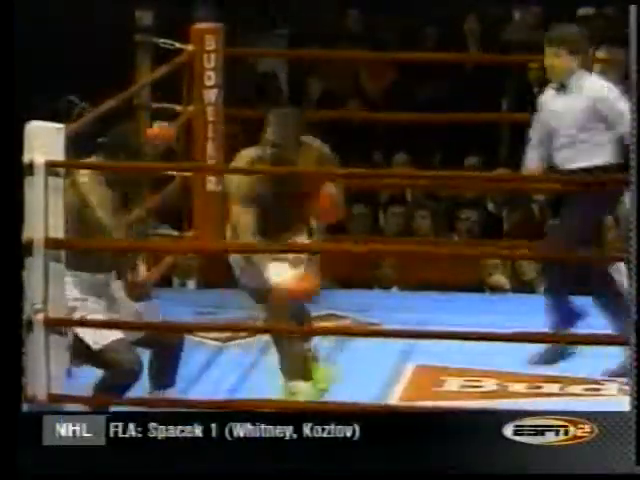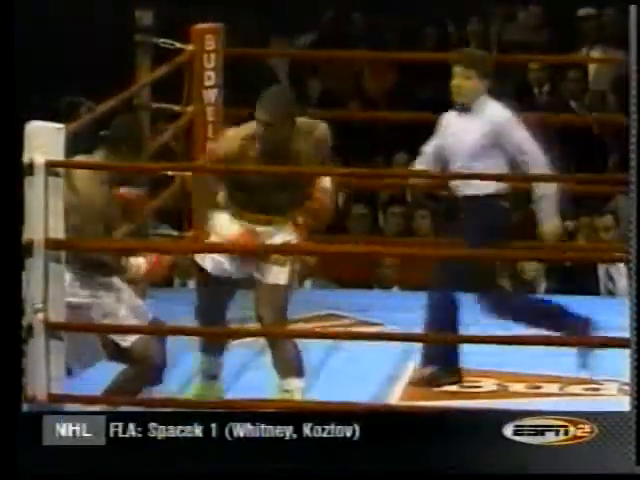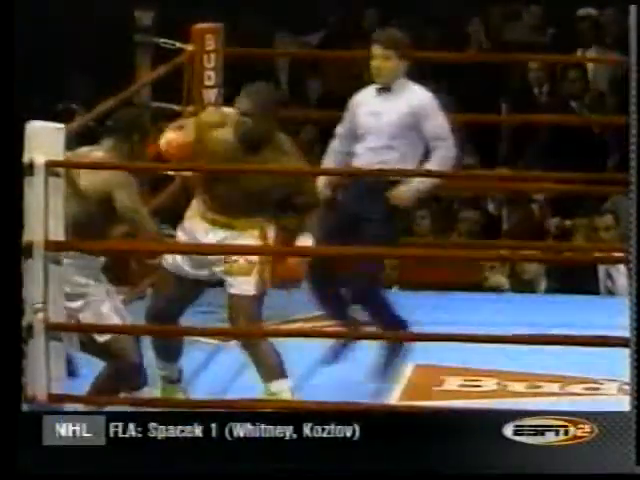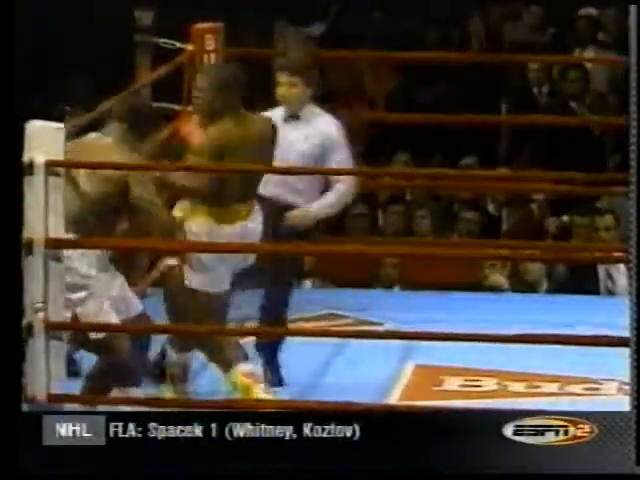
dt=0.2s
person 1, frame 1
left shoulder: (597, 91)
right shoulder: (548, 98)
left elbow: (634, 132)
right elbow: (539, 140)
right wrist: (531, 168)
left hip: (593, 180)
left knee: (552, 252)
right knee: (592, 271)
left ankle: (564, 327)
right ankle: (630, 338)
person 1, frame 2
left shoulder: (498, 117)
right shoulder: (449, 121)
left elbow: (536, 163)
right elbow: (430, 157)
left wrist: (548, 215)
right wrist: (417, 175)
left hip: (484, 210)
right hip: (468, 208)
left knee: (444, 279)
right knee: (487, 292)
left ankle: (439, 364)
right ankle: (571, 325)
person 1, frame 3
left shoulder: (420, 100)
right shoulder: (361, 99)
left elbow: (445, 149)
right elbow: (342, 141)
left wrist: (415, 186)
right wrist: (326, 175)
left hip: (388, 193)
right hip: (352, 188)
left knee: (363, 277)
right knee: (318, 265)
left ankle: (394, 332)
right ankle: (349, 327)
person 1, frame 4
left shoulder: (327, 129)
right shoulder: (265, 122)
left elbow: (345, 186)
left wrist: (312, 212)
left hip: (294, 220)
right hip: (257, 210)
left knee: (275, 301)
left ankle: (269, 365)
person 2, frame 1
left shoulder: (316, 153)
right shoulder: (244, 171)
left elbow: (330, 193)
right elbow: (247, 236)
left wrist: (331, 193)
right wrist: (277, 278)
left hip: (291, 240)
right hip: (252, 247)
left knee: (282, 320)
right knee: (281, 305)
left ankle: (300, 402)
right ankle: (308, 359)
person 2, frame 2
left shoulder: (315, 136)
right shoulder: (232, 144)
right elbow: (200, 185)
left wrist: (324, 189)
right wrist: (225, 228)
left hip: (280, 231)
right hip: (234, 224)
left knee: (272, 321)
right knee: (208, 314)
left ankle: (295, 401)
right ankle: (209, 382)
person 2, frame 3
left shoulder: (288, 164)
right shoulder: (212, 122)
left elbow: (301, 211)
right elbow: (178, 131)
right wrist: (171, 139)
left hip: (246, 238)
right hip: (199, 225)
left knee: (247, 330)
right knee: (159, 314)
left ankle: (285, 401)
right ankle: (170, 389)
person 2, frame 4
left shoulder: (226, 135)
left elbow: (199, 184)
left hip: (219, 228)
right hip: (221, 220)
left knee: (202, 322)
left ankle: (253, 388)
person 3, frame 1
left shoulder: (100, 178)
right shoulder: (89, 183)
right elbow: (117, 240)
right wrist: (135, 277)
left hip: (102, 284)
right hip: (75, 289)
left knee: (171, 338)
right knee: (127, 365)
person 3, frame 2
left shoulder: (84, 171)
right shoulder: (91, 187)
right elbow: (91, 256)
right wrist: (137, 267)
left hip: (98, 280)
right hip: (82, 286)
left knee: (153, 333)
right knee: (149, 358)
person 3, frame 3
left shoulder: (79, 156)
right shoulder: (117, 177)
right elbow: (149, 236)
left hip: (74, 266)
right hip: (72, 270)
right knee: (127, 358)
person 3, frame 4
left shoulder: (78, 146)
right shoulder: (128, 163)
right elbow: (155, 226)
left hip: (80, 256)
right hip: (80, 258)
right knee: (121, 352)
